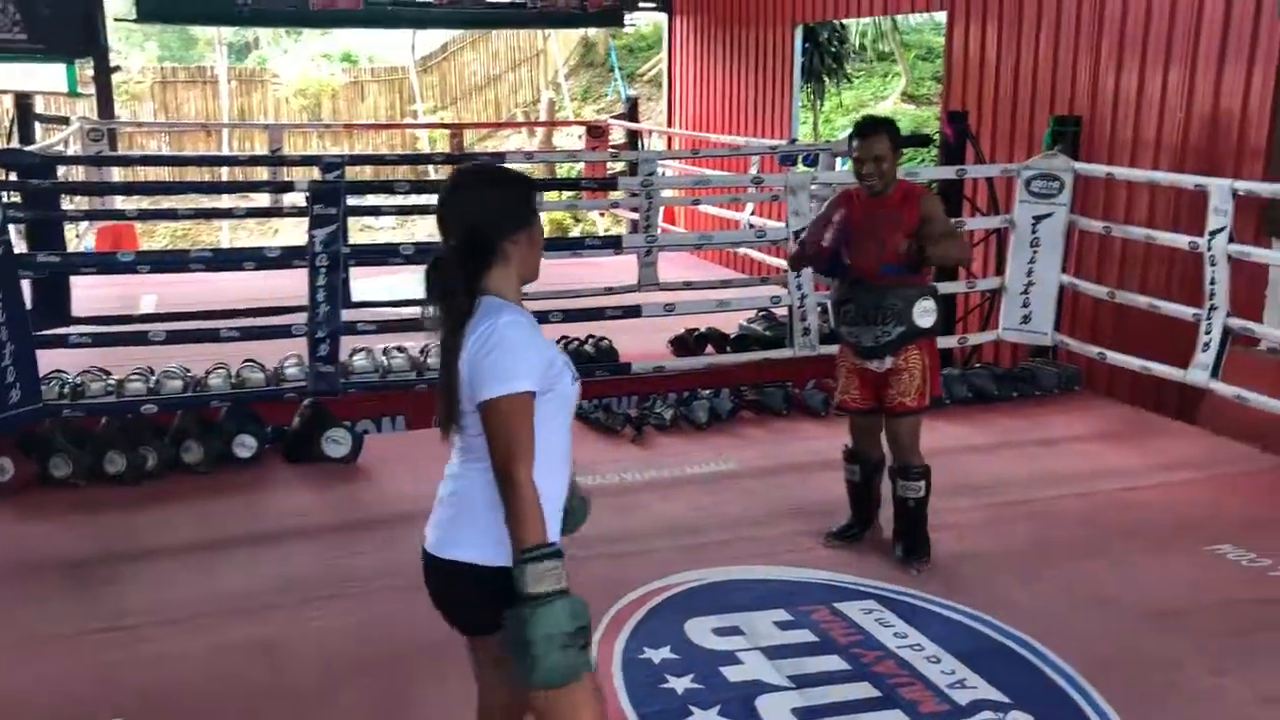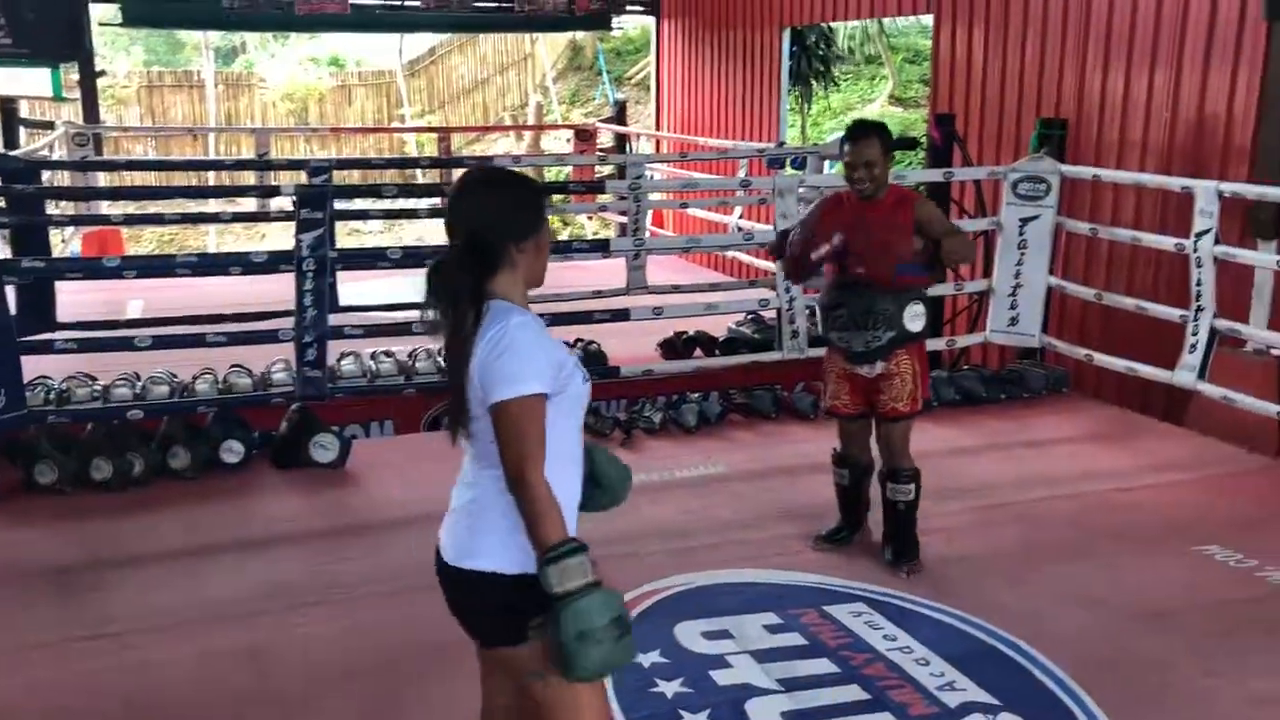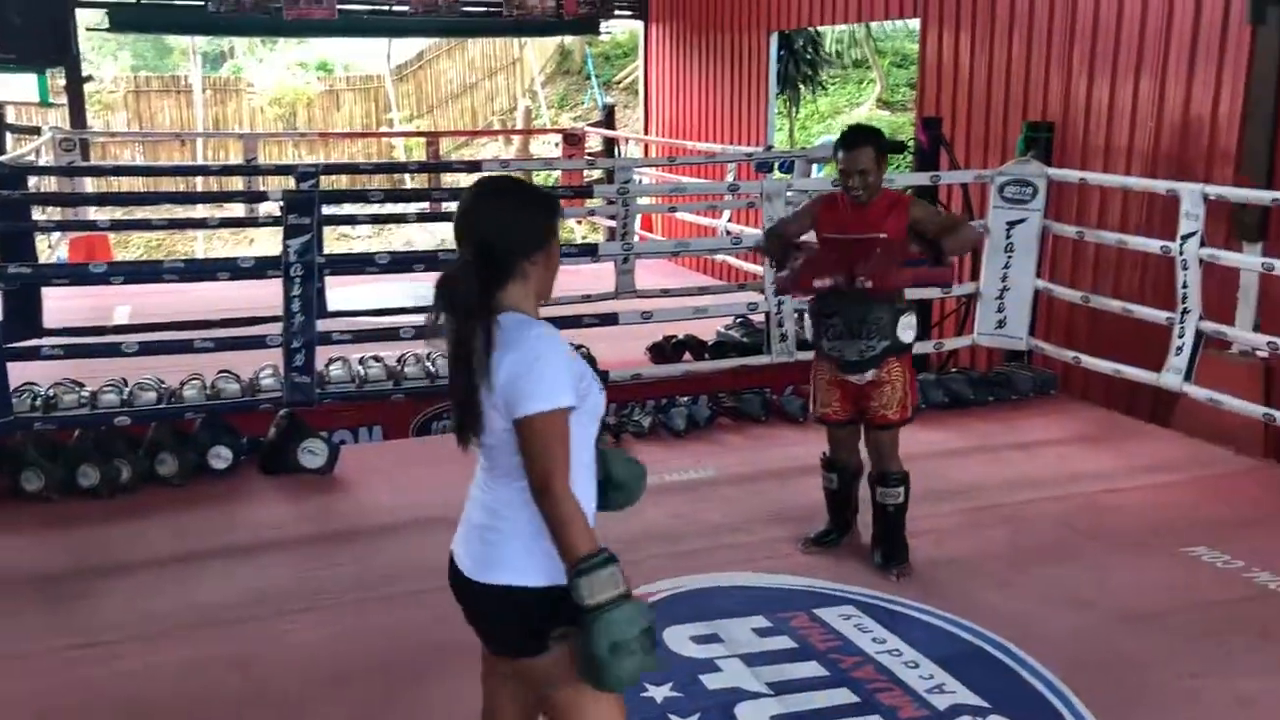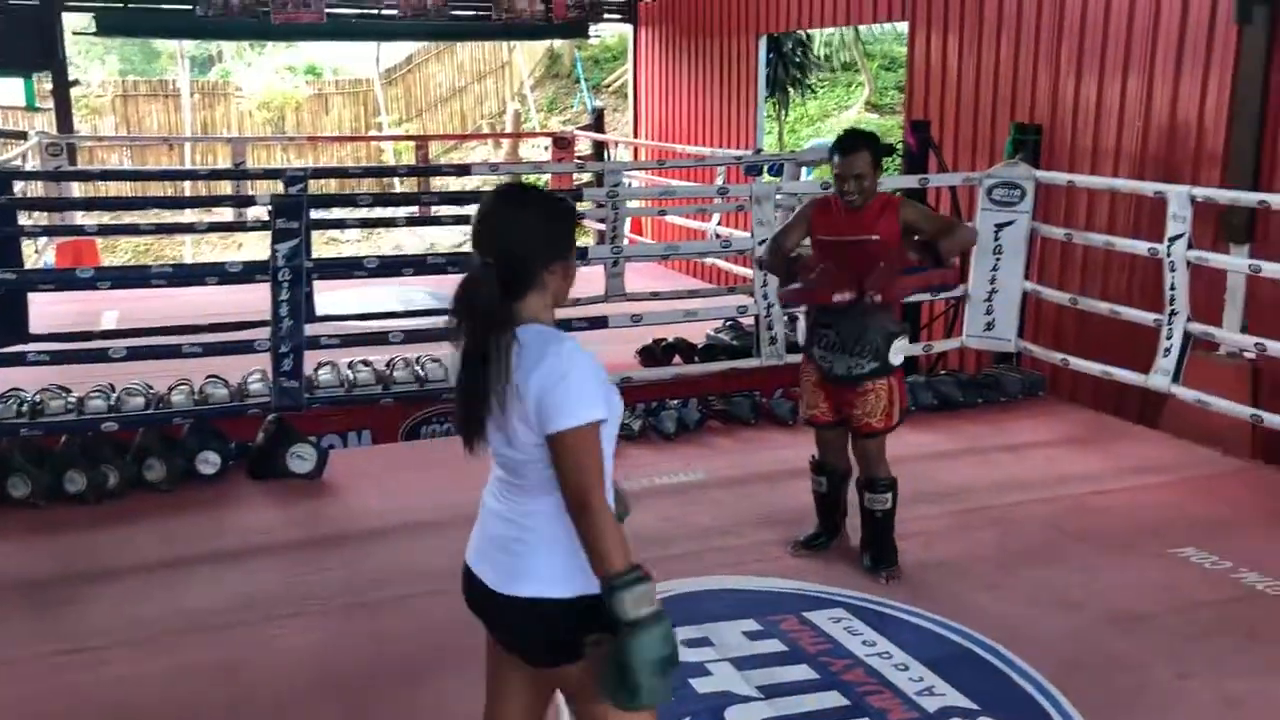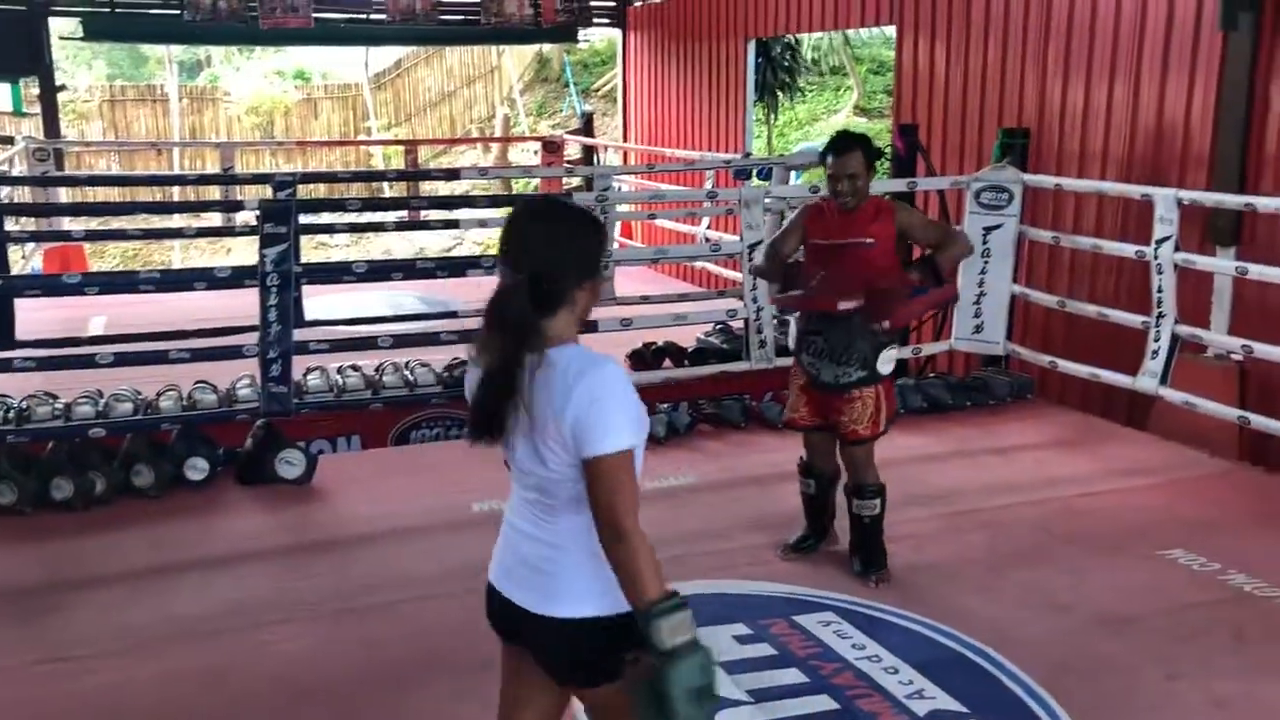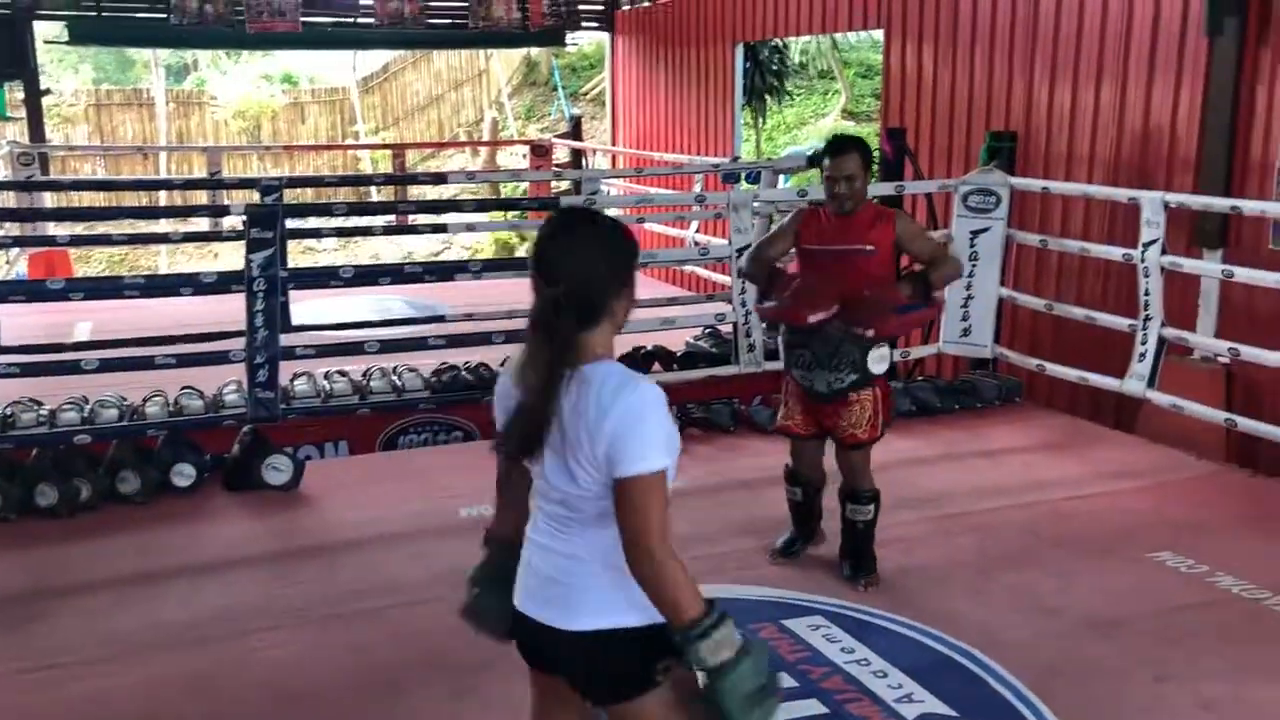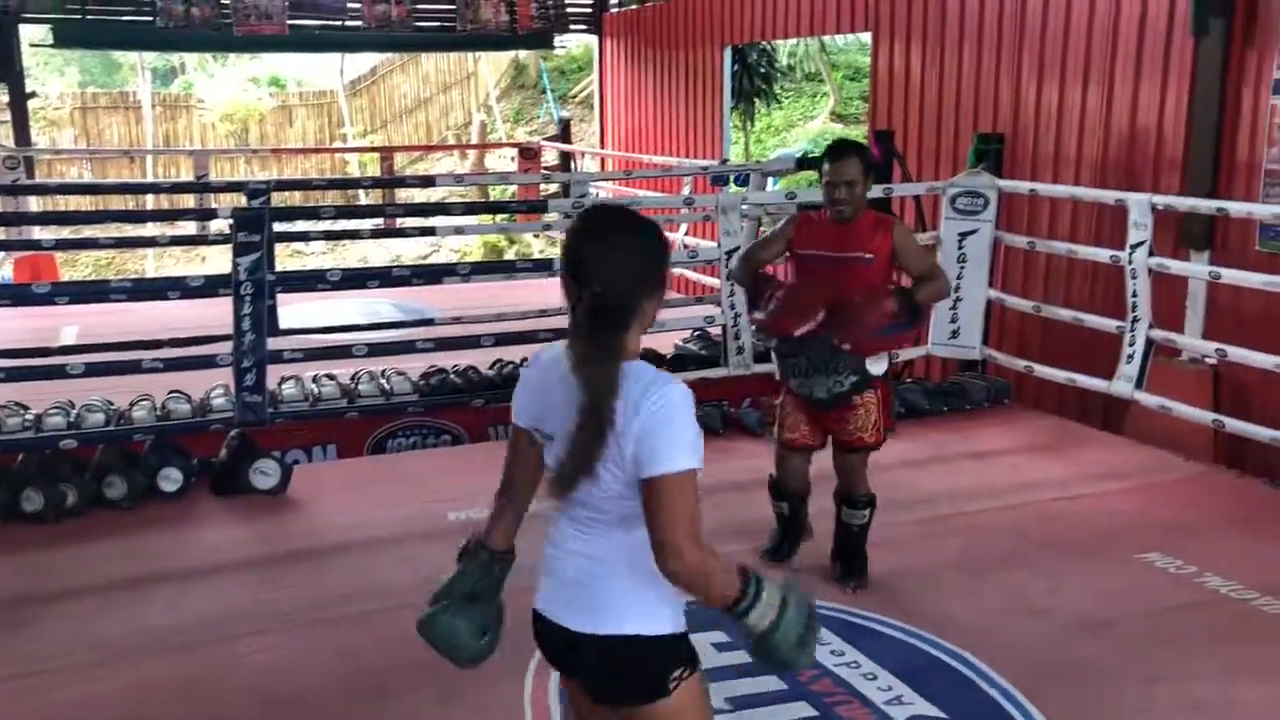
dt=0.1s
person 1, frame 1
left shoulder: (478, 319)
right shoulder: (506, 332)
right elbow: (516, 477)
right wrist: (542, 586)
left hip: (471, 554)
right hip: (489, 566)
person 1, frame 2
left shoulder: (483, 322)
right shoulder: (516, 335)
right elbow: (528, 479)
left wrist: (583, 460)
left hip: (483, 560)
right hip: (506, 571)
person 1, frame 3
left shoulder: (477, 336)
right shoulder: (535, 349)
right elbow: (553, 490)
left wrist: (596, 461)
right wrist: (602, 593)
left hip: (482, 568)
right hip: (528, 585)
person 1, frame 4
left shoulder: (488, 344)
right shoulder: (561, 361)
right elbow: (588, 505)
right wrist: (637, 610)
left hip: (494, 574)
right hip: (553, 594)
person 1, frame 5
left shoulder: (494, 362)
right shoulder: (596, 381)
right elbow: (621, 530)
right wrist: (672, 636)
left hip: (515, 594)
right hip: (588, 615)
person 1, frame 6
left shoulder: (523, 377)
right shoulder: (631, 399)
right elbow: (650, 554)
left wrist: (500, 560)
right wrist: (718, 645)
left hip: (536, 611)
right hip: (614, 628)
person 1, frame 7
left shoulder: (542, 371)
right shoulder: (659, 401)
left elbow: (515, 491)
right elbow: (680, 555)
left wrist: (477, 574)
right wrist: (759, 602)
left hip: (555, 614)
right hip: (632, 633)
person 2, frame 1
left shoulder: (919, 202)
right shoulder: (842, 204)
left elbow: (960, 249)
right elbow: (802, 254)
left wrist: (907, 247)
right wrist: (811, 248)
left hip: (905, 344)
right hip: (856, 341)
left knee: (903, 441)
right knee: (861, 436)
left ankle: (912, 535)
right ankle: (863, 516)
person 2, frame 2
left shoulder: (913, 206)
right shoulder: (830, 207)
left elbow: (965, 248)
right elbow: (791, 248)
left wrist: (920, 247)
right wrist: (799, 253)
left hip: (896, 348)
right hip: (844, 346)
left knee: (895, 445)
right knee: (850, 439)
left ankle: (901, 538)
right ankle: (852, 520)
person 2, frame 3
left shoulder: (905, 210)
right shoulder: (822, 207)
left elbow: (969, 233)
right elbow: (771, 240)
left wrist: (919, 249)
right wrist: (793, 258)
left hip: (882, 350)
right hip: (832, 348)
left knee: (883, 448)
right knee: (839, 443)
left ankle: (891, 542)
right ankle: (840, 522)
person 2, frame 4
left shoulder: (898, 212)
right shoulder: (816, 212)
left elbow: (964, 234)
right elbow: (772, 255)
left wrist: (917, 255)
right wrist: (803, 272)
left hip: (873, 360)
right hip: (823, 355)
left knee: (871, 454)
right knee: (828, 447)
left ankle: (879, 545)
right ankle: (829, 525)
person 2, frame 5
left shoulder: (893, 217)
right shoulder: (810, 216)
left elbow: (959, 244)
right elbow: (768, 262)
left wrist: (918, 275)
right wrist: (803, 279)
left hip: (863, 362)
right hip: (812, 356)
left knee: (859, 460)
right knee: (817, 451)
left ankle: (869, 549)
right ankle: (819, 527)
person 2, frame 6
left shoulder: (891, 224)
right shoulder: (804, 221)
left elbow: (951, 265)
right elbow: (753, 264)
left wrist: (907, 290)
right wrist: (782, 285)
left hip: (857, 366)
right hip: (804, 363)
left knee: (854, 465)
right knee: (802, 458)
left ankle: (859, 554)
right ankle: (805, 529)
person 2, frame 7
left shoulder: (888, 233)
right shoulder: (799, 226)
left elbow: (938, 284)
right elbow: (744, 266)
left wrist: (890, 304)
right wrist: (774, 291)
left hip: (856, 376)
left knee: (852, 474)
right knee: (788, 471)
left ankle: (850, 556)
right ankle: (791, 532)
